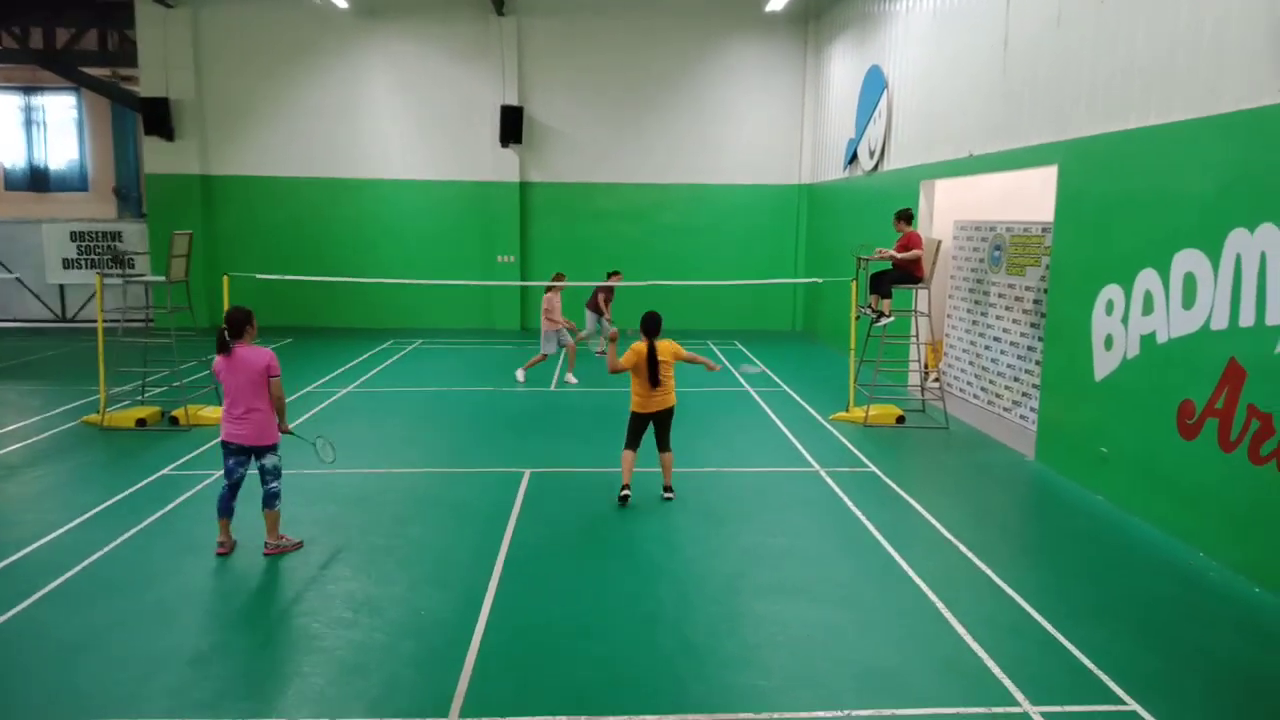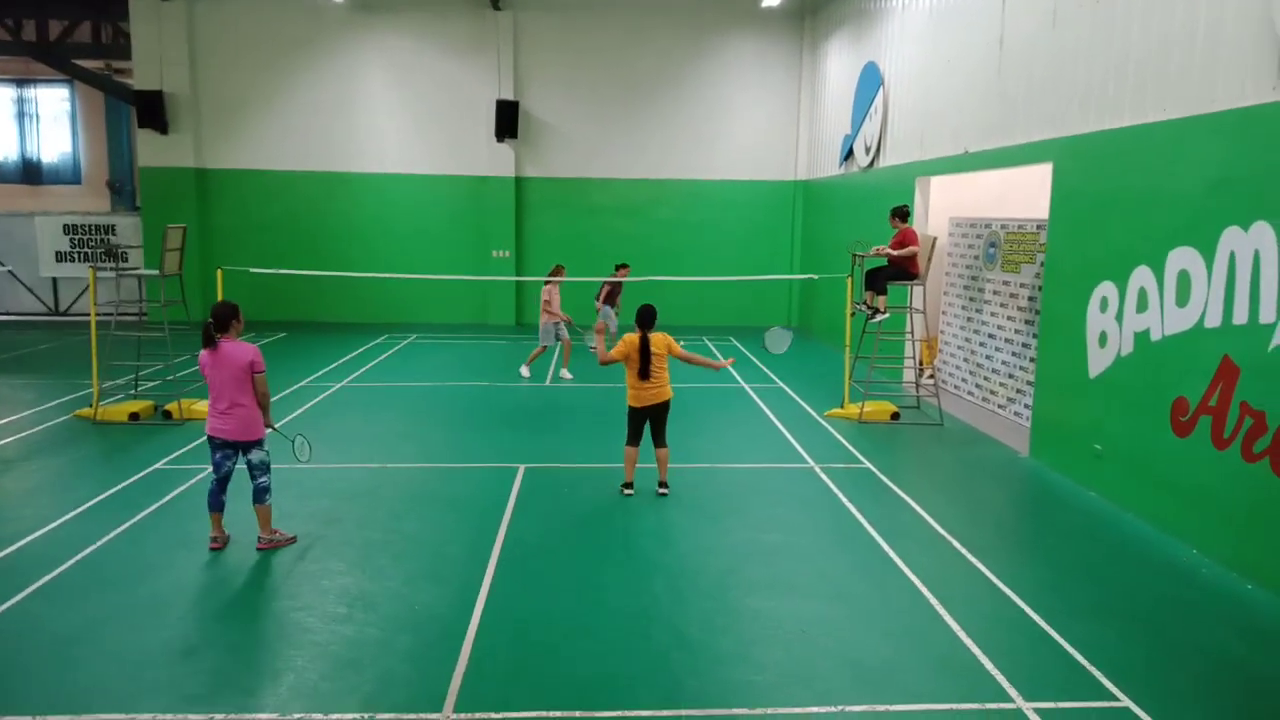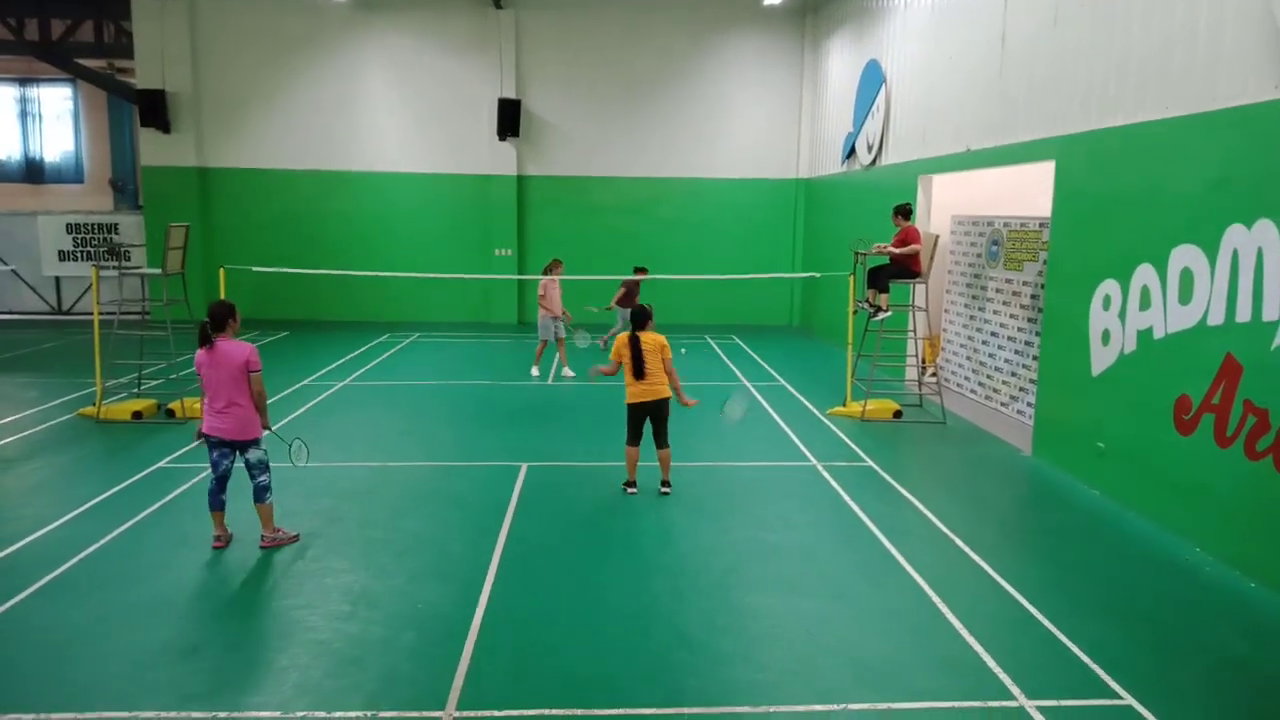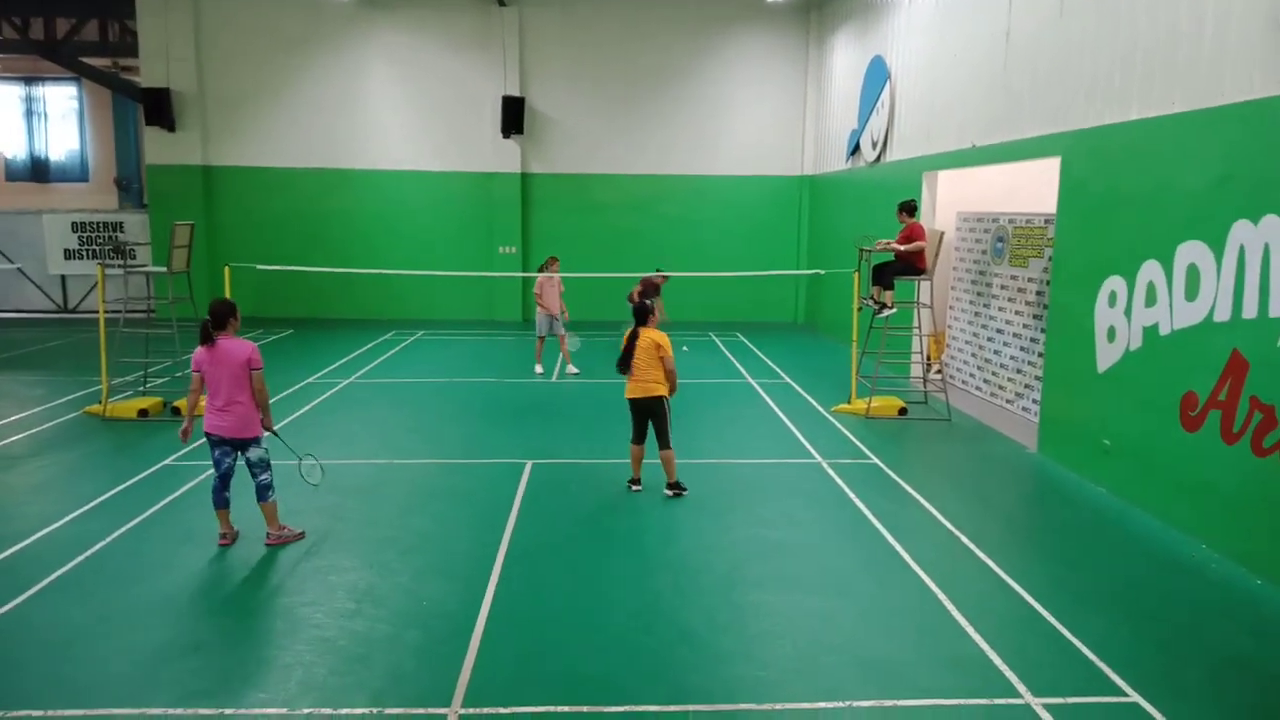
dt=0.2s
person 1, frame 1
left shoulder: (219, 360)
right shoulder: (266, 356)
right elbow: (277, 396)
right wrist: (282, 421)
left hip: (232, 434)
right hip: (264, 434)
left knee: (230, 485)
right knee: (271, 484)
left ankle: (224, 540)
right ankle: (273, 540)
person 1, frame 2
left shoulder: (205, 355)
right shoulder: (250, 352)
right elbow: (261, 392)
right wrist: (266, 416)
left hip: (217, 429)
right hip: (249, 429)
left knee: (219, 480)
right knee: (261, 479)
left ankle: (217, 535)
right ankle: (266, 535)
person 1, frame 3
left shoulder: (201, 354)
right shoulder: (247, 351)
left elbow: (204, 392)
right elbow: (258, 391)
left wrist: (201, 422)
right wrist: (264, 417)
left hip: (214, 429)
right hip: (245, 428)
left knee: (218, 479)
right knee: (260, 478)
left ankle: (220, 533)
right ankle: (269, 533)
person 1, frame 4
left shoulder: (201, 353)
right shoulder: (248, 349)
left elbow: (194, 390)
right elbow: (259, 389)
left wrist: (188, 420)
right wrist: (267, 416)
left hip: (215, 427)
right hip: (246, 427)
left knee: (222, 477)
right knee: (262, 476)
left ankle: (226, 531)
right ankle: (274, 531)
person 2, frame 1
left shoulder: (637, 349)
right shoulder: (669, 346)
left elbow: (614, 369)
right elbow: (691, 357)
left wrist: (612, 343)
right wrist: (708, 363)
left hip: (641, 407)
right hip: (666, 405)
left knee: (630, 446)
right knee: (664, 445)
left ankle: (626, 486)
right ankle: (668, 488)
person 2, frame 2
left shoulder: (628, 340)
right shoulder: (664, 339)
left elbow: (604, 360)
right elbow: (688, 357)
left wrist: (600, 336)
right wrist: (715, 364)
left hip: (638, 401)
right hip: (662, 398)
left knee: (632, 441)
right knee: (660, 440)
left ankle: (628, 484)
right ankle: (663, 483)
person 2, frame 3
left shoulder: (622, 340)
right shoulder: (659, 340)
left elbow: (613, 370)
right elbow: (670, 371)
left wrist: (599, 369)
right wrist: (681, 396)
left hip: (635, 398)
right hip: (659, 396)
left knee: (633, 439)
right knee: (662, 440)
left ankle: (631, 482)
right ankle: (665, 482)
person 2, frame 4
left shoulder: (630, 335)
right shoulder: (659, 337)
right elbow: (670, 368)
right wrist: (673, 387)
left hip: (634, 394)
right hip: (655, 394)
left knee: (637, 437)
right knee: (664, 440)
left ankle: (636, 480)
right ankle: (672, 484)
